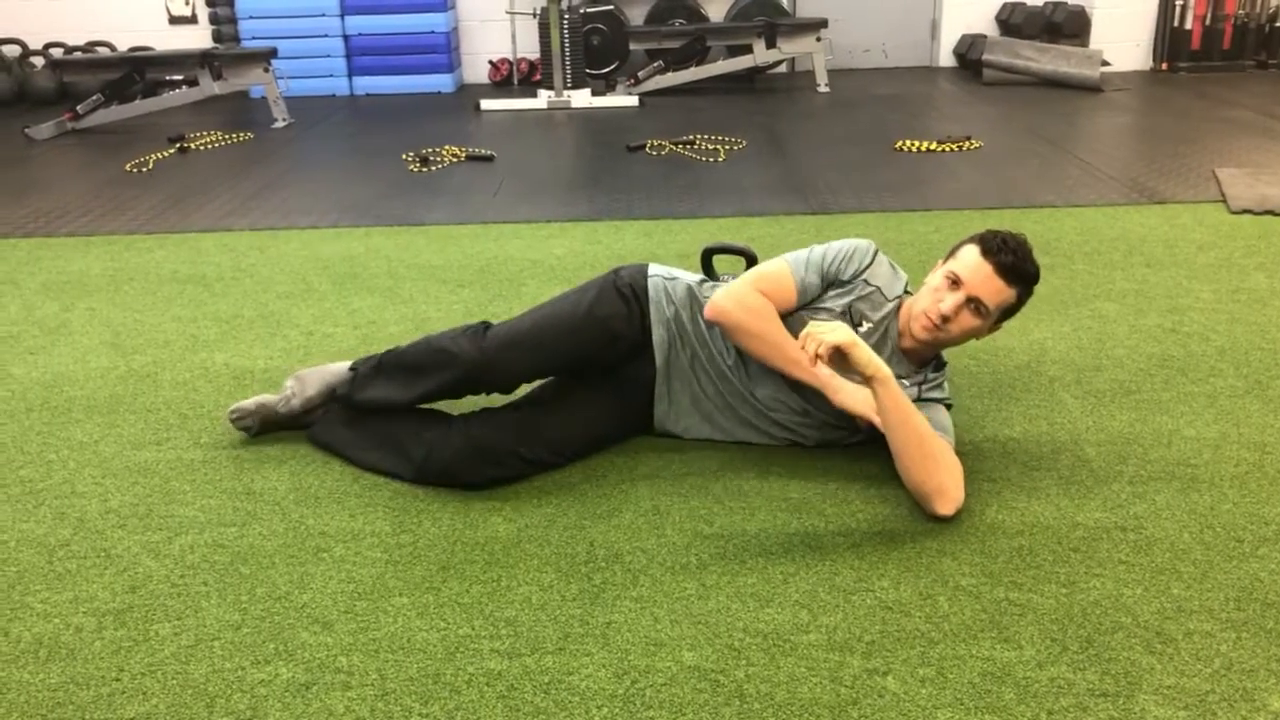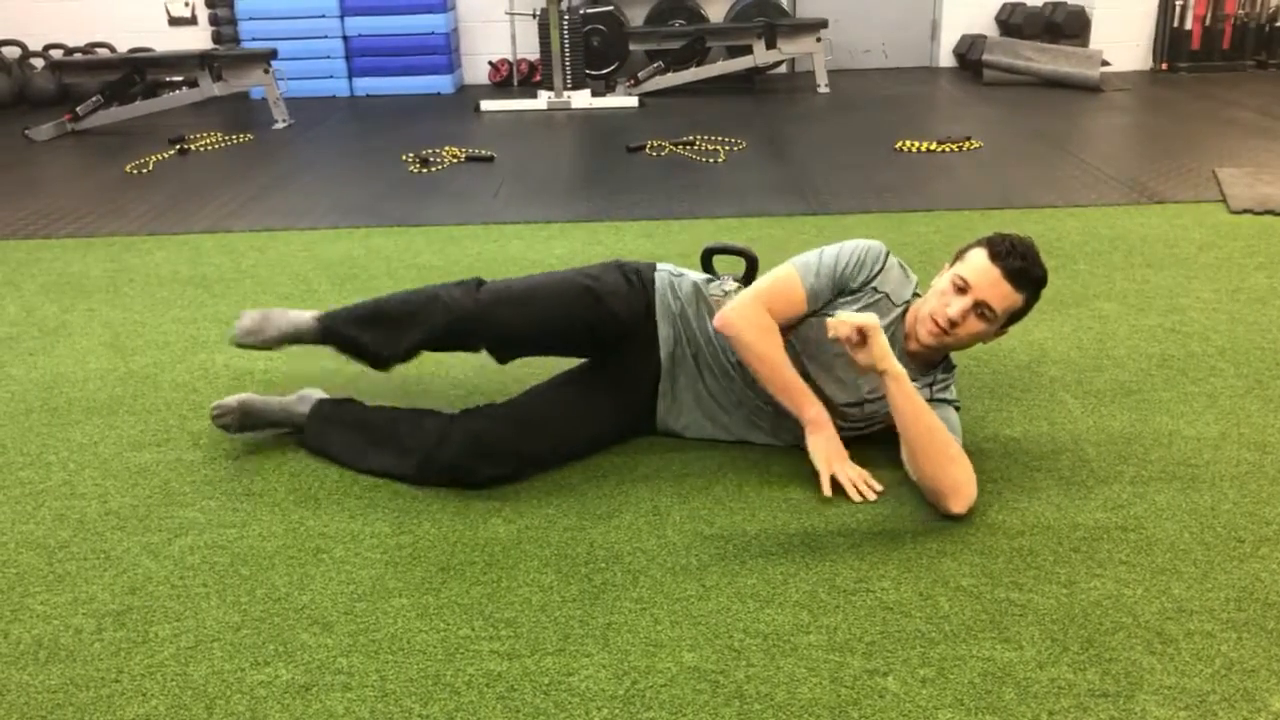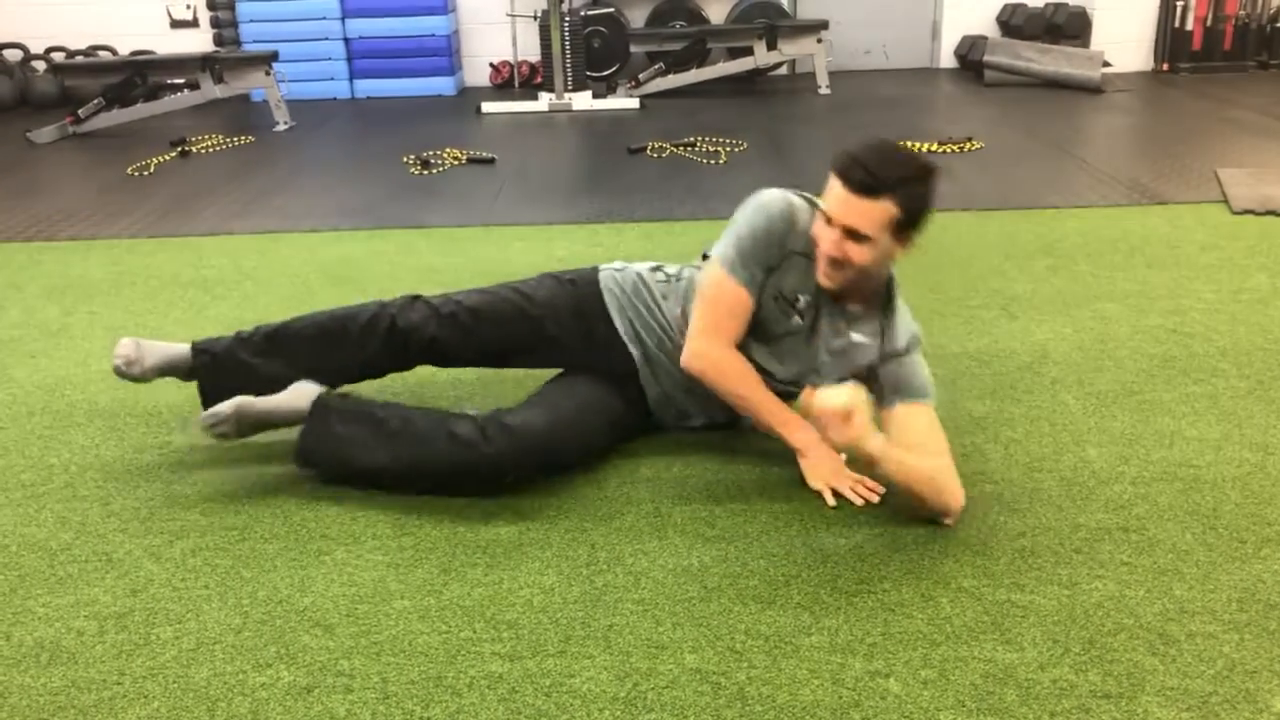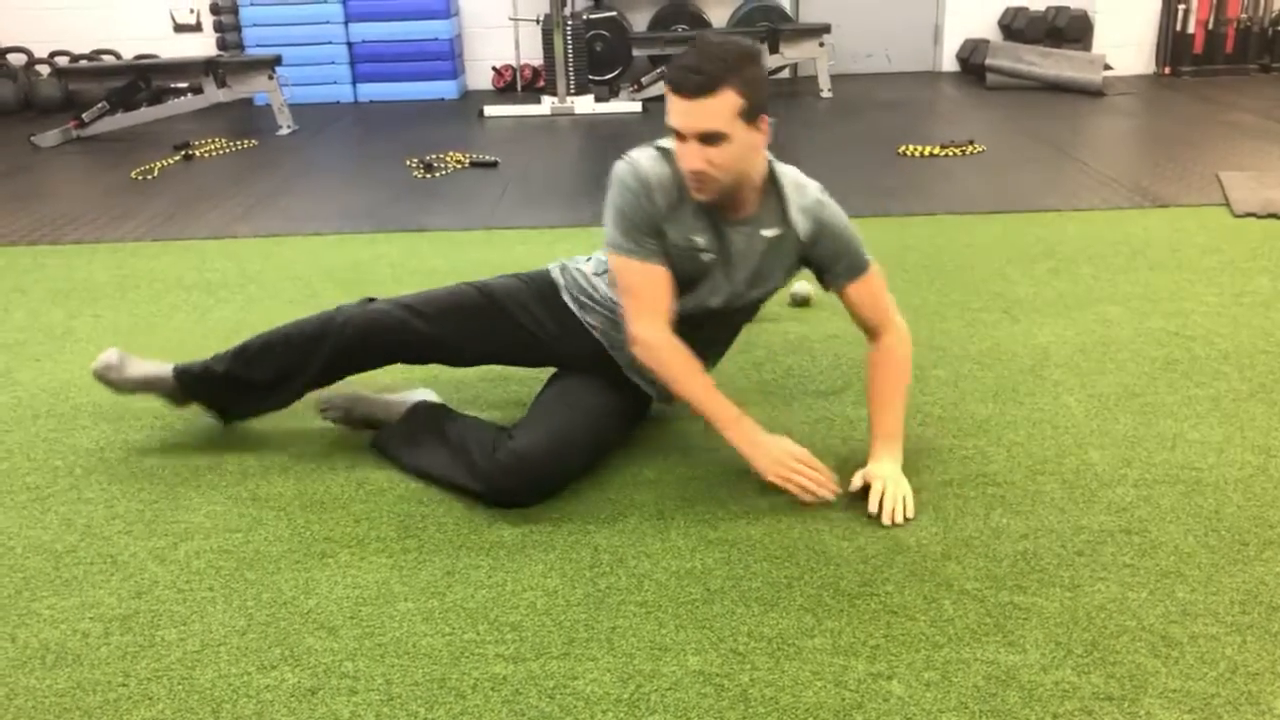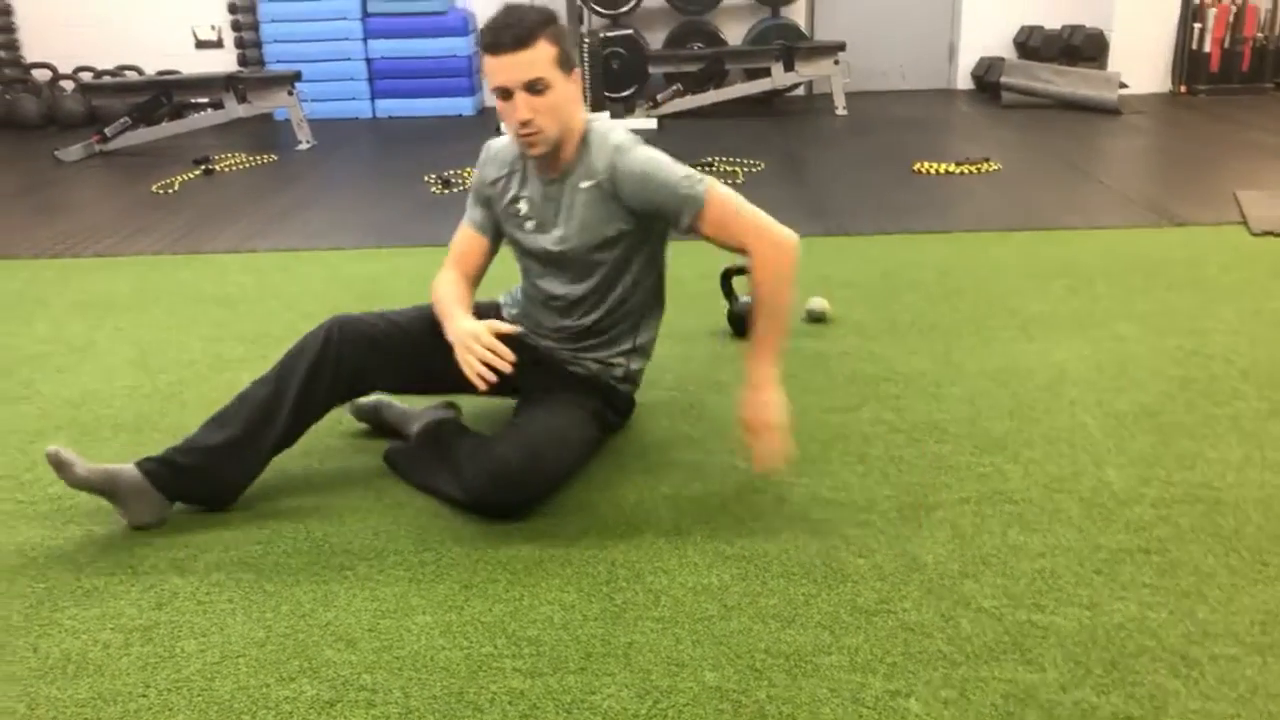
dt=0.4s
person 1, frame 1
left shoulder: (924, 399)
right shoulder: (862, 264)
left elbow: (943, 498)
right elbow: (729, 302)
left wrist: (868, 367)
right wrist: (831, 384)
left hip: (651, 406)
right hip: (652, 314)
left knee: (472, 455)
right knee: (494, 358)
left ankle: (320, 417)
right ankle: (351, 381)
person 1, frame 2
left shoulder: (932, 393)
right shoulder: (872, 264)
left elbow: (954, 497)
right elbow: (739, 315)
left wrist: (891, 370)
right wrist: (815, 425)
left hip: (653, 399)
right hip: (655, 309)
left knee: (477, 448)
right knee: (484, 311)
left ankle: (309, 416)
right ankle: (325, 326)
person 1, frame 3
left shoulder: (889, 341)
right shoulder: (775, 216)
left elbow: (944, 491)
right elbow: (706, 352)
left wrist: (864, 439)
right wrist: (801, 440)
left hip: (648, 397)
right hip: (612, 311)
left knee: (504, 448)
right knee: (417, 325)
left ankle: (326, 421)
right ankle: (204, 360)
person 1, frame 4
left shoulder: (805, 213)
right shoulder: (643, 176)
left elbow: (888, 325)
right elbow: (649, 334)
left wrist: (886, 455)
right wrist: (752, 440)
left hip: (630, 373)
right hip: (568, 302)
left knee: (523, 470)
right knee: (372, 325)
left ankle: (409, 417)
right ankle: (189, 380)
person 1, frame 5
left shoulder: (626, 168)
right shoulder: (498, 161)
left elbow: (777, 243)
right elbow: (453, 276)
left wrist: (763, 380)
right wrist: (458, 325)
left hip: (591, 378)
right hip: (519, 333)
left knee: (508, 483)
right knee: (344, 340)
left ankle: (425, 430)
right ankle: (166, 480)
